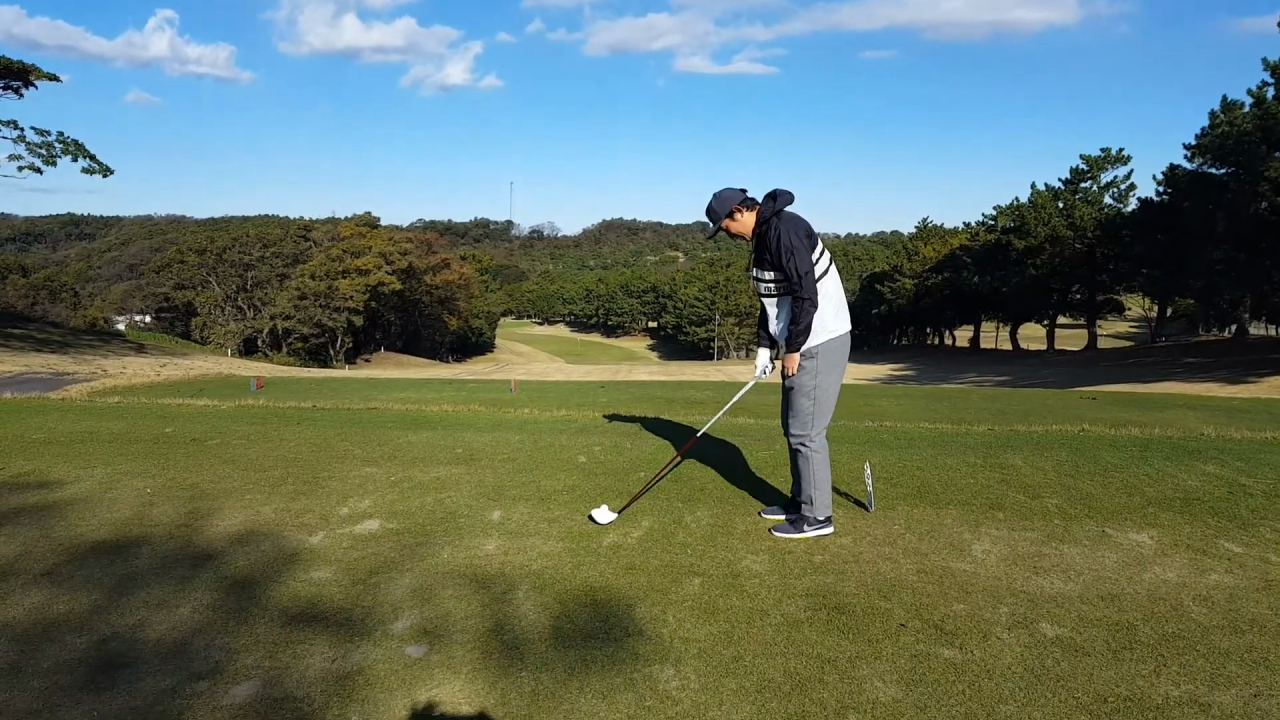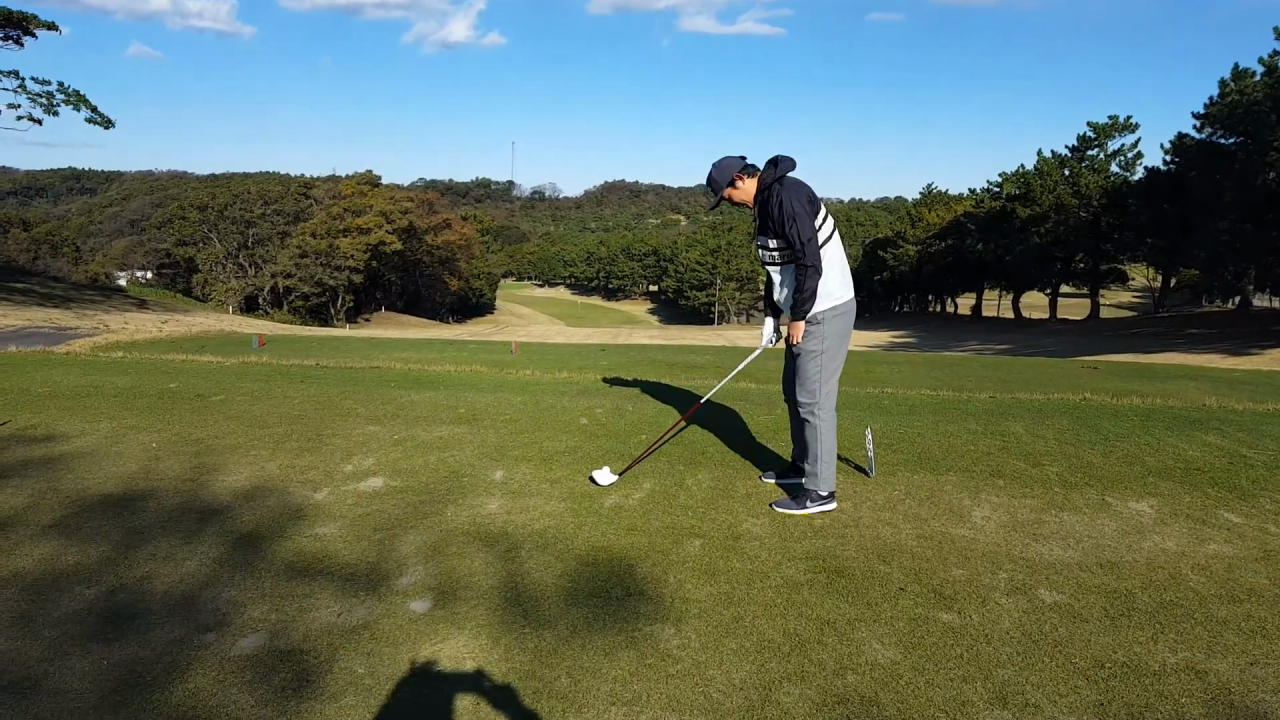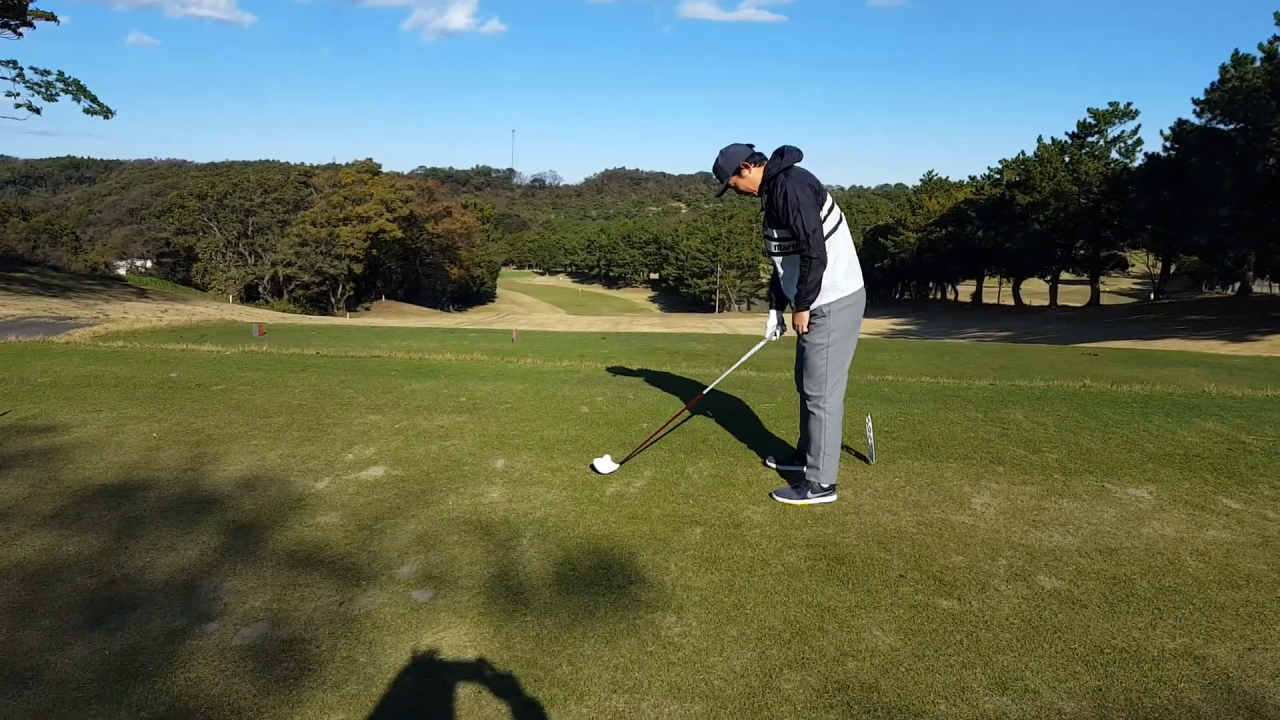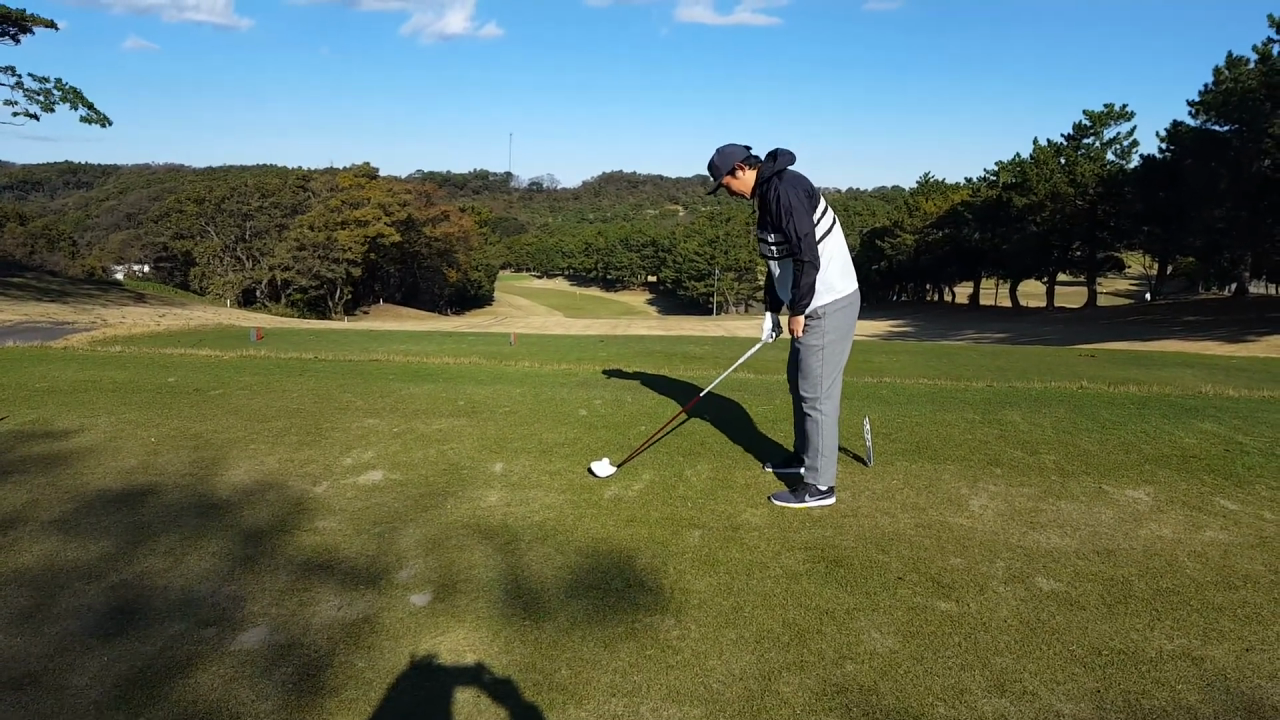
dt=0.7s
person 1, frame 1
left shoulder: (784, 229)
right shoulder: (764, 236)
left elbow: (807, 295)
right elbow: (771, 299)
left wrist: (792, 348)
right wrist: (765, 347)
left hip: (818, 343)
right hip: (802, 343)
left knee: (806, 430)
right knee: (794, 426)
left ankle: (817, 516)
right ankle: (802, 502)
person 1, frame 2
left shoulder: (787, 195)
right shoulder: (766, 203)
left elbow: (810, 261)
left wrist: (798, 316)
right wrist: (771, 316)
left hip: (825, 310)
right hip: (807, 310)
left knee: (814, 399)
right knee: (795, 392)
left ankle: (820, 491)
right ankle: (802, 467)
person 1, frame 3
left shoulder: (792, 185)
right shoulder: (775, 190)
left elbow: (814, 253)
right elbow: (784, 256)
left wrist: (801, 307)
right wrist: (776, 309)
left hip: (834, 301)
right hip: (819, 301)
left knee: (822, 391)
right knee: (807, 382)
left ankle: (821, 482)
right ankle: (807, 454)
person 1, frame 4
left shoulder: (785, 189)
right shoulder: (768, 193)
left elbow: (808, 257)
right elbow: (779, 259)
left wrist: (797, 310)
right wrist: (772, 311)
left hip: (828, 303)
right hip: (814, 302)
left knee: (817, 393)
right knee: (801, 383)
left ankle: (820, 485)
right ankle: (804, 456)
